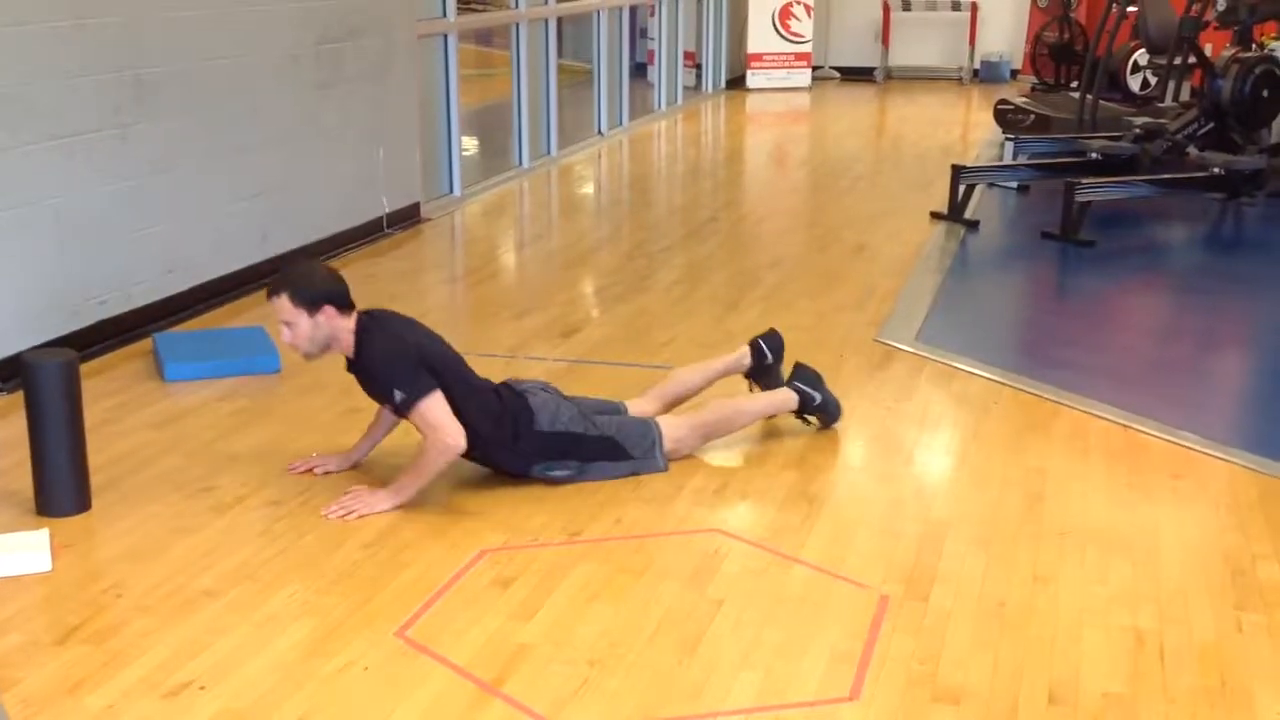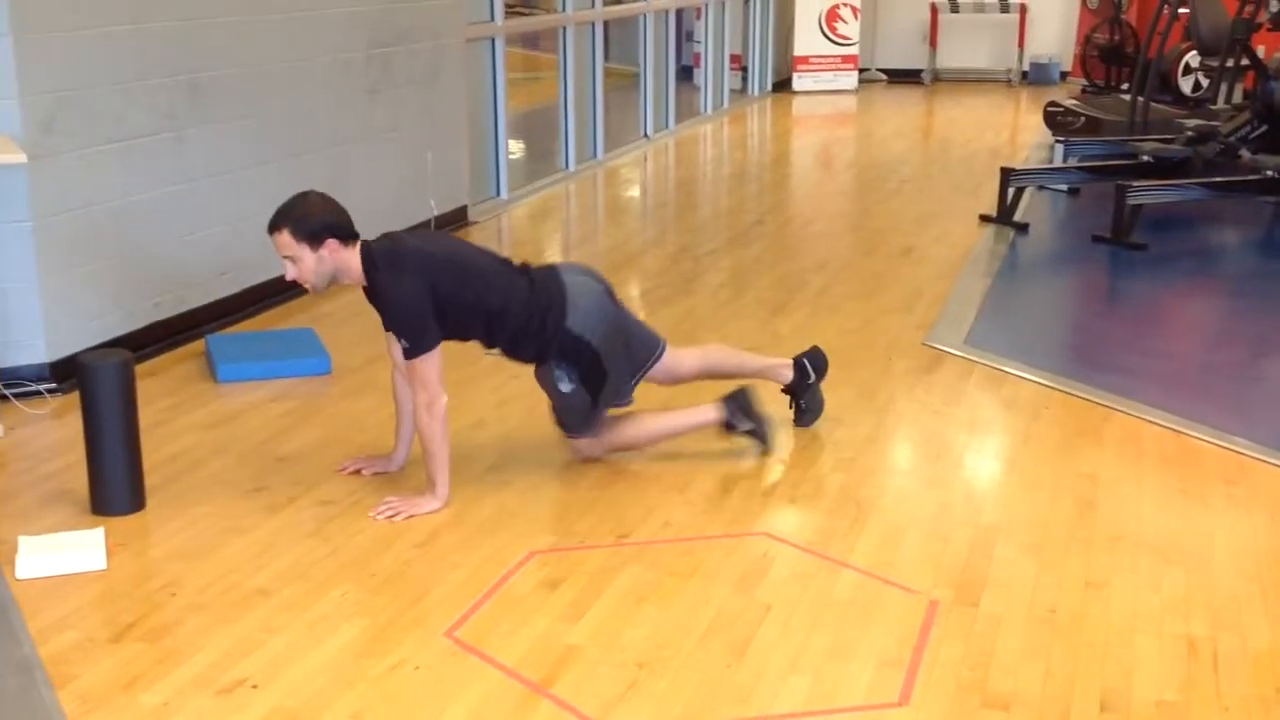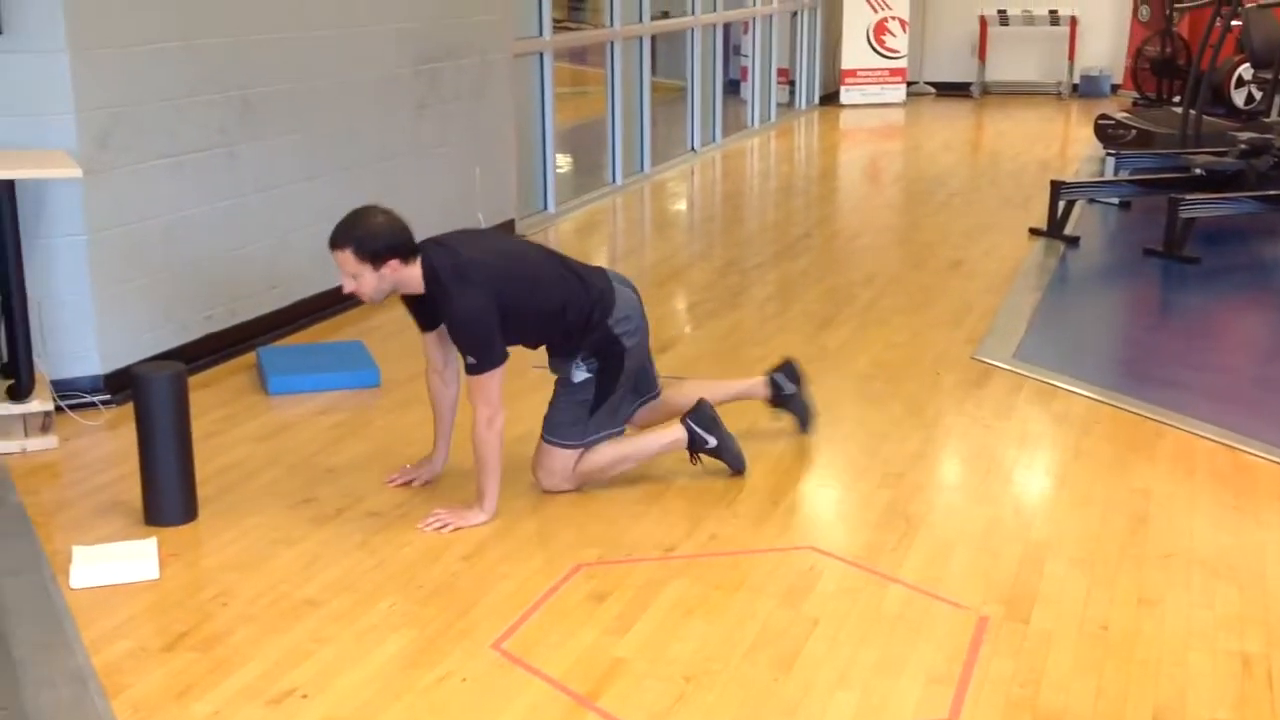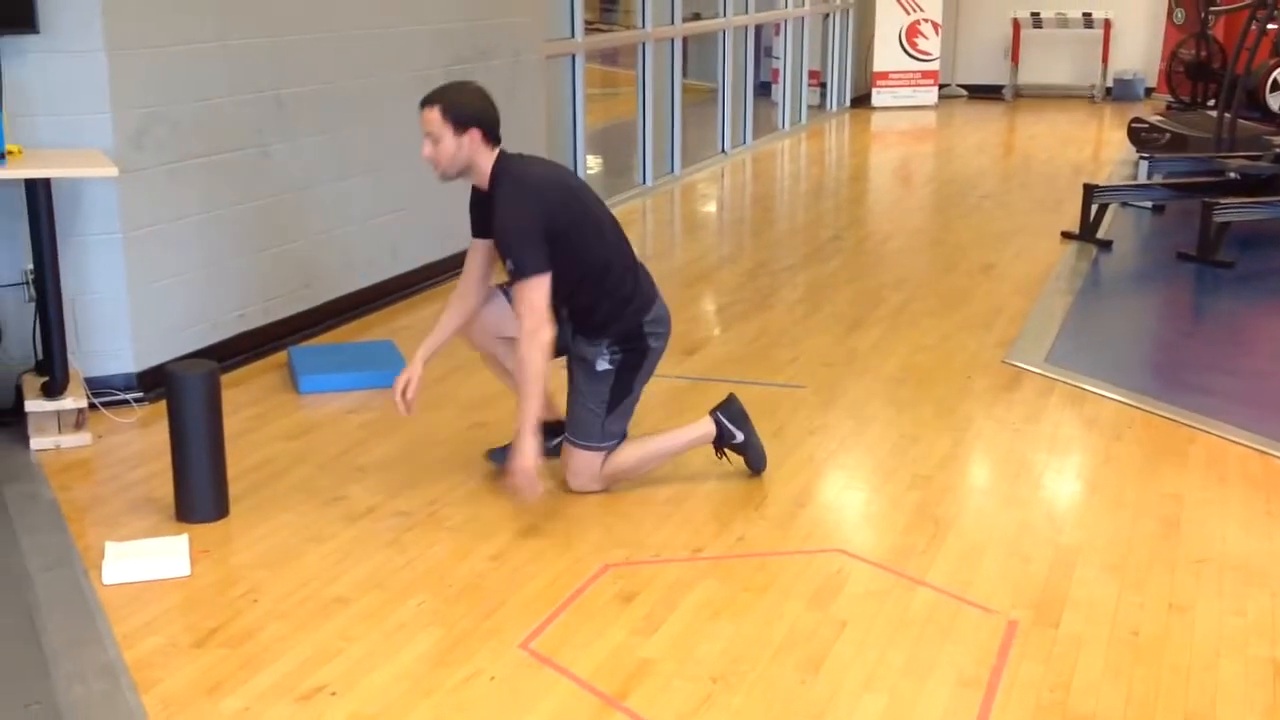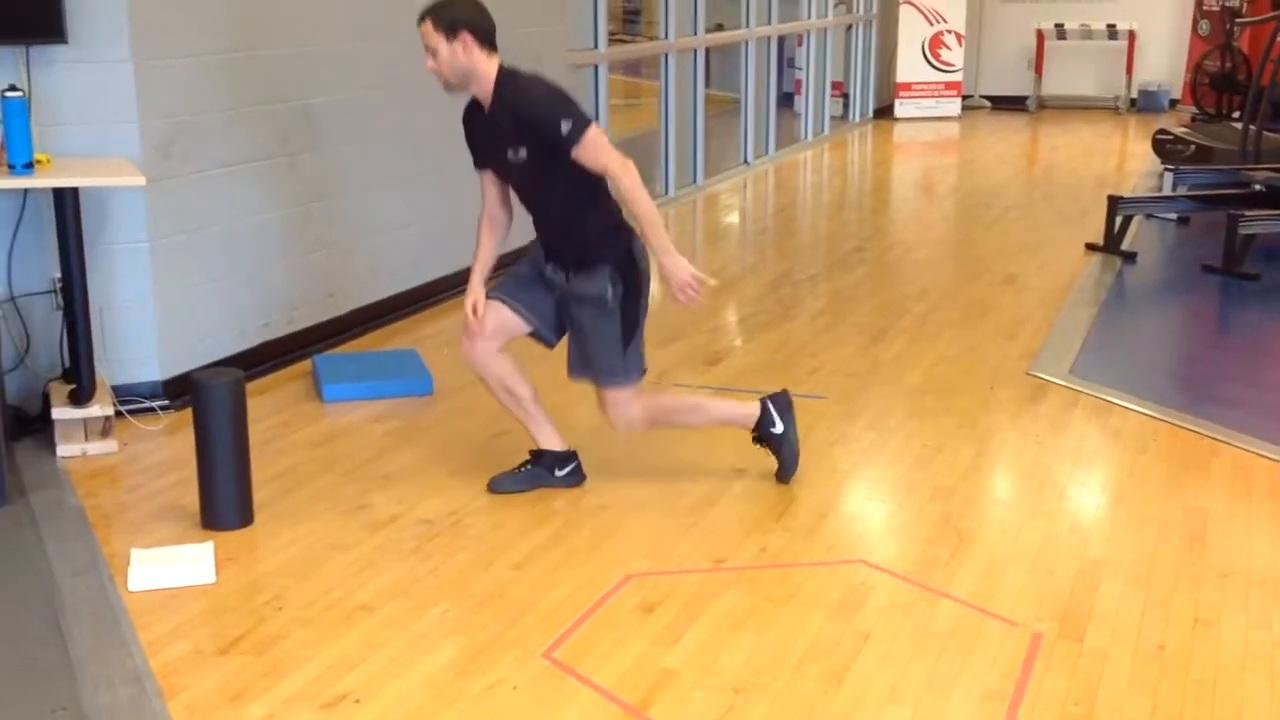
dt=0.5s
person 1, frame 1
left shoulder: (381, 351)
right shoulder: (372, 329)
left elbow: (450, 439)
left wrist: (395, 494)
right wrist: (354, 454)
left hip: (535, 439)
right hip: (524, 404)
left knee: (680, 437)
right knee: (646, 408)
left ankle: (795, 394)
right ankle: (753, 354)
person 1, frame 2
left shoulder: (397, 285)
right shoulder: (385, 262)
left elbow: (431, 400)
right elbow: (404, 369)
left wrist: (437, 493)
right wrist: (397, 456)
left hip: (566, 322)
right hip: (566, 291)
left knee: (589, 440)
right knee: (673, 365)
left ankle: (724, 413)
right ankle: (794, 370)
person 1, frame 3
left shoulder: (467, 299)
right shoulder: (428, 272)
left elbow: (488, 413)
right elbow: (441, 370)
left wrist: (487, 506)
right wrist: (438, 458)
left hip: (605, 330)
right hip: (603, 308)
left knee: (554, 475)
right knee: (643, 413)
left ankle: (690, 436)
right ankle: (772, 385)
person 1, frame 4
left shoulder: (516, 206)
right shoulder: (489, 191)
left elbow: (538, 330)
right elbow: (470, 286)
left wrist: (526, 439)
right wrist: (419, 358)
left hip: (623, 329)
left knee: (583, 476)
right knee: (478, 319)
left ankle: (716, 428)
right ankle: (552, 425)
person 1, frame 5
left shoulder: (536, 104)
right shoulder: (478, 120)
left elbow: (618, 169)
right elbow: (495, 207)
left wrist: (667, 256)
right wrist: (478, 281)
left hip: (603, 269)
right hip: (552, 259)
left knee: (625, 414)
right knee: (478, 338)
left ankle: (764, 418)
right ankle: (556, 457)
